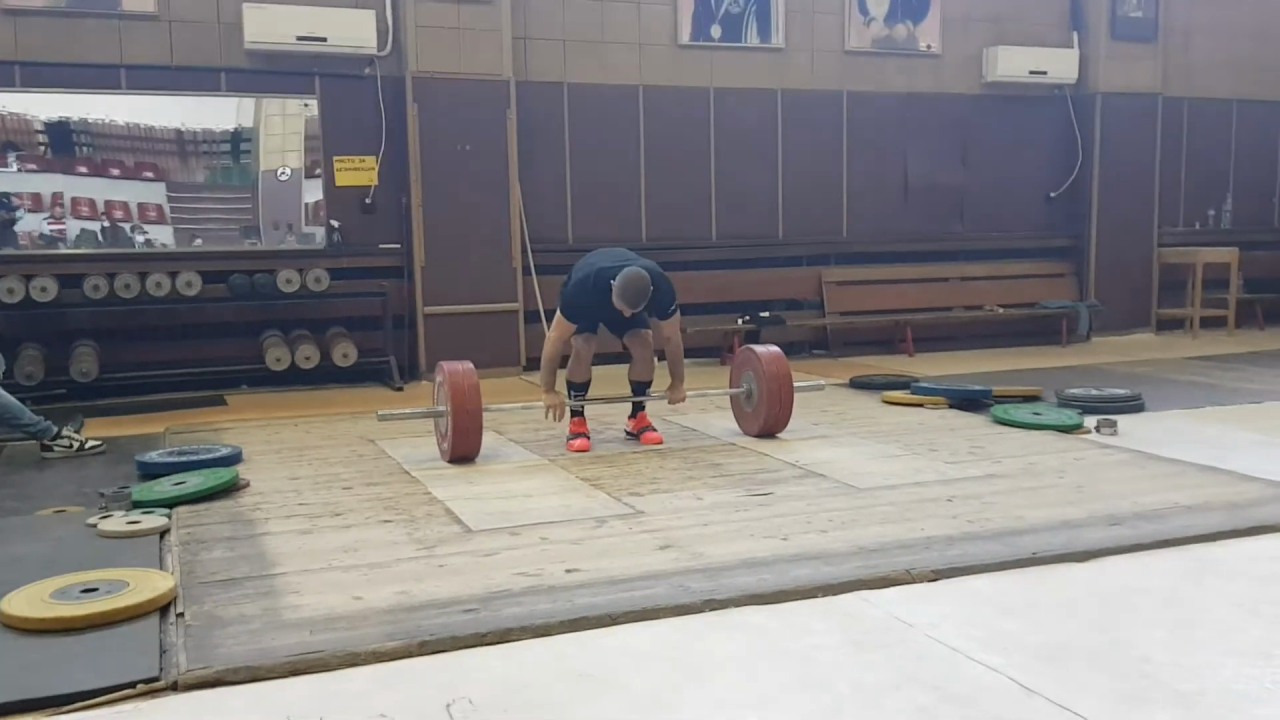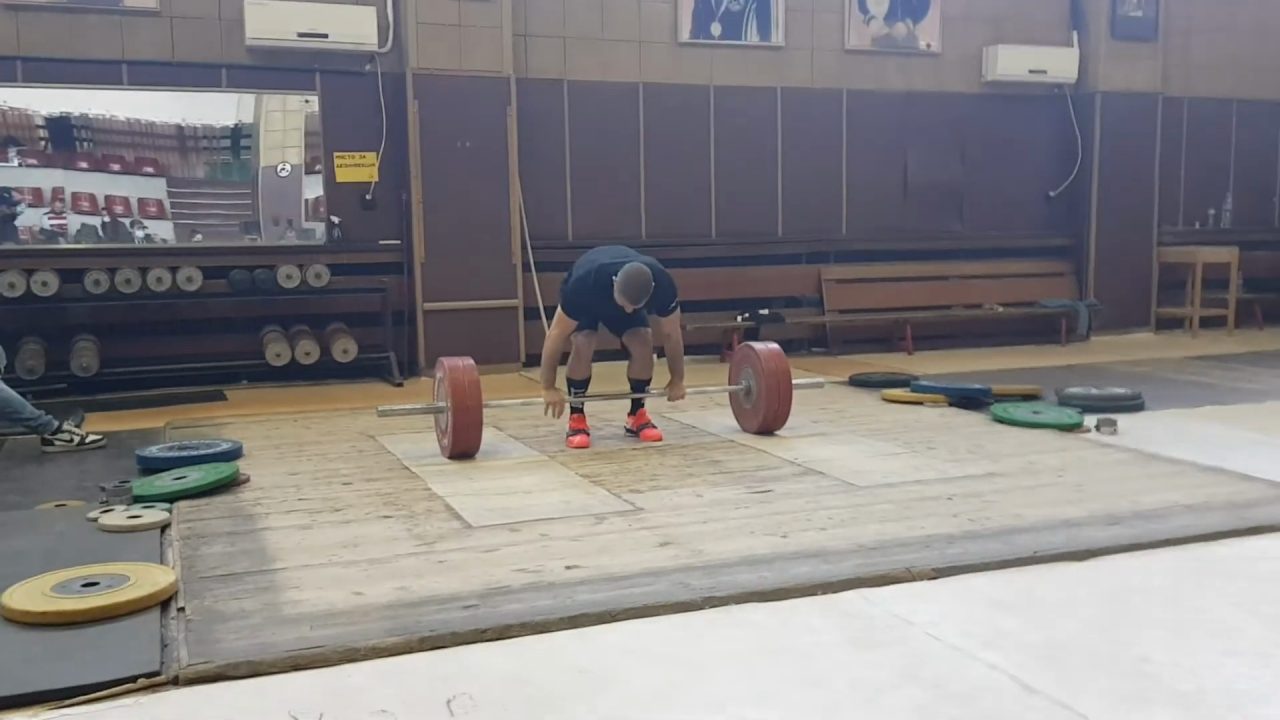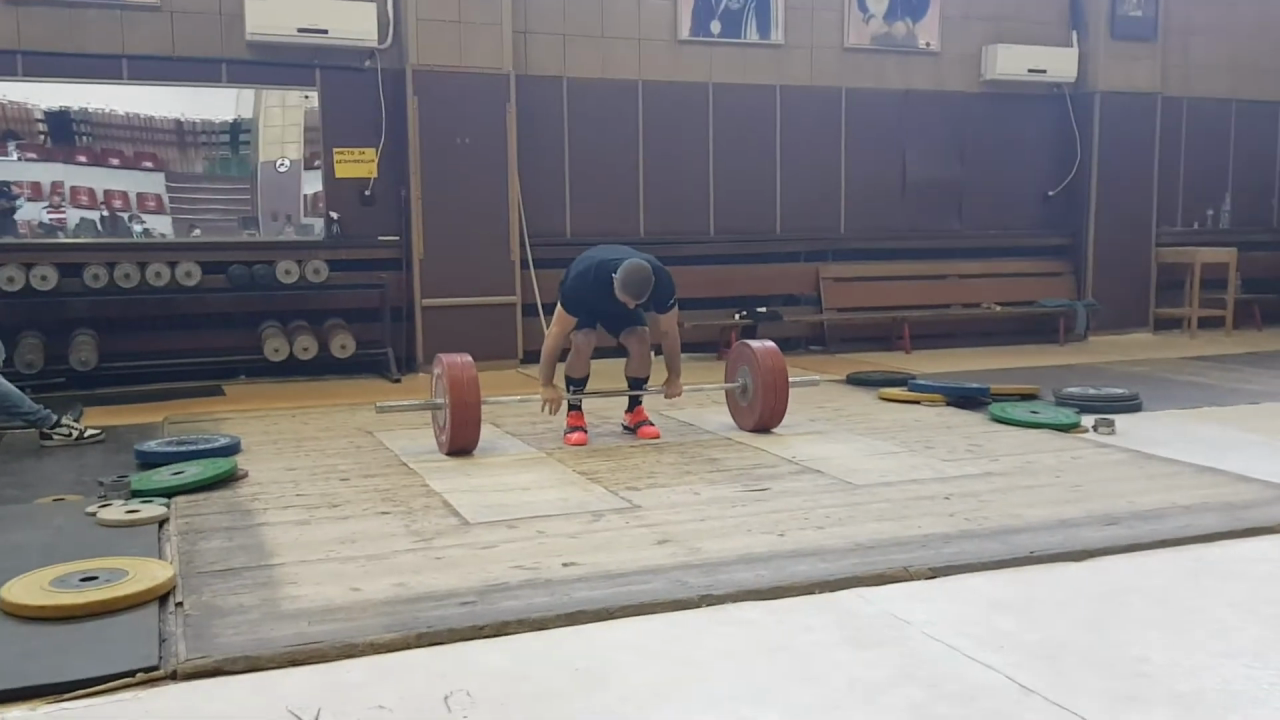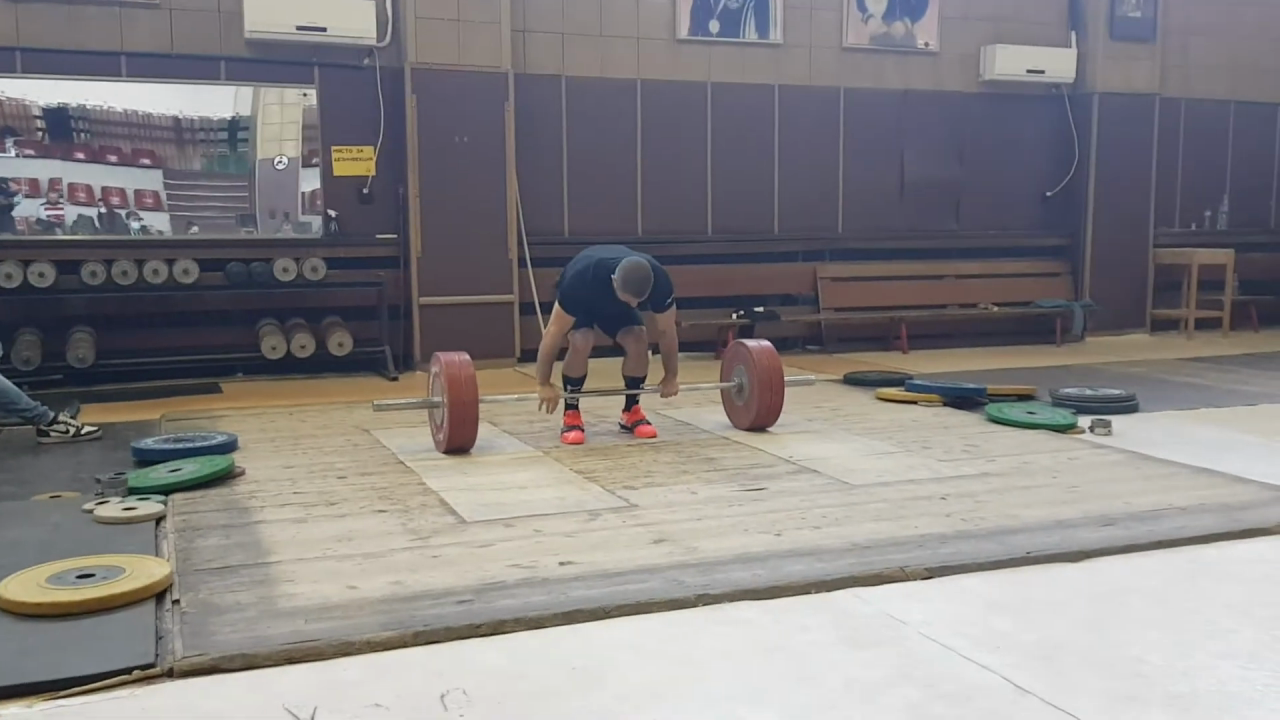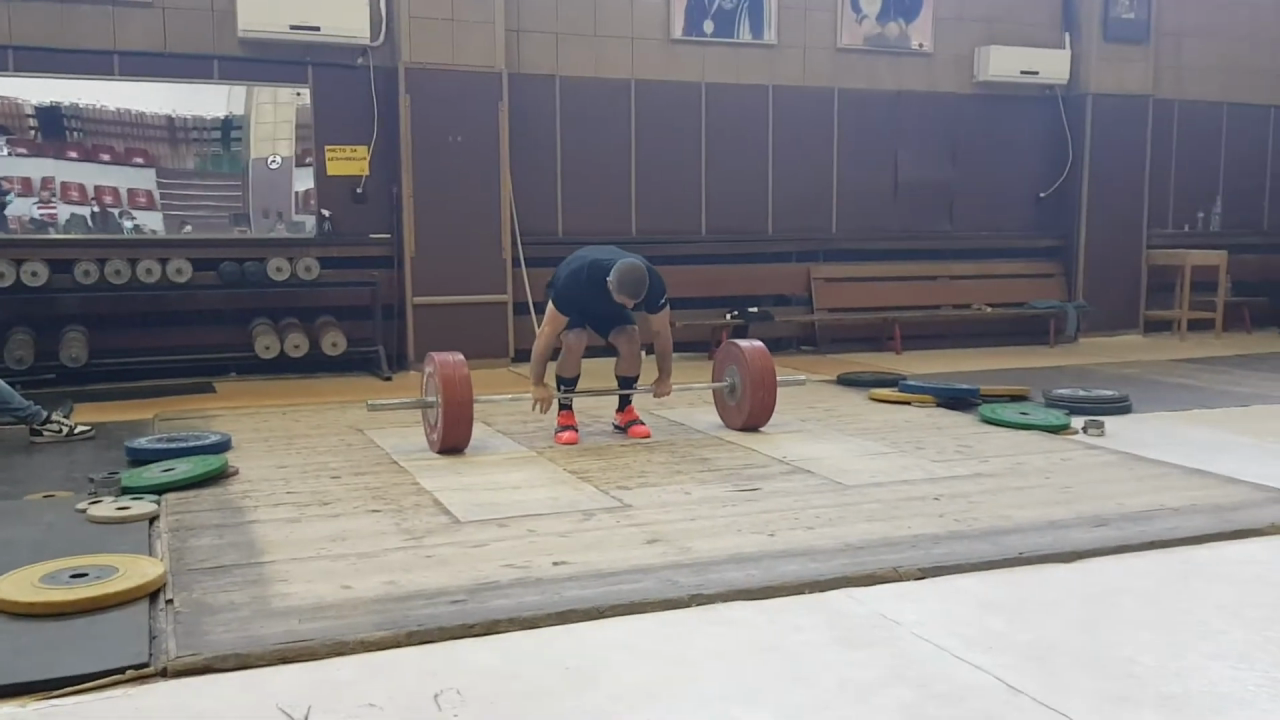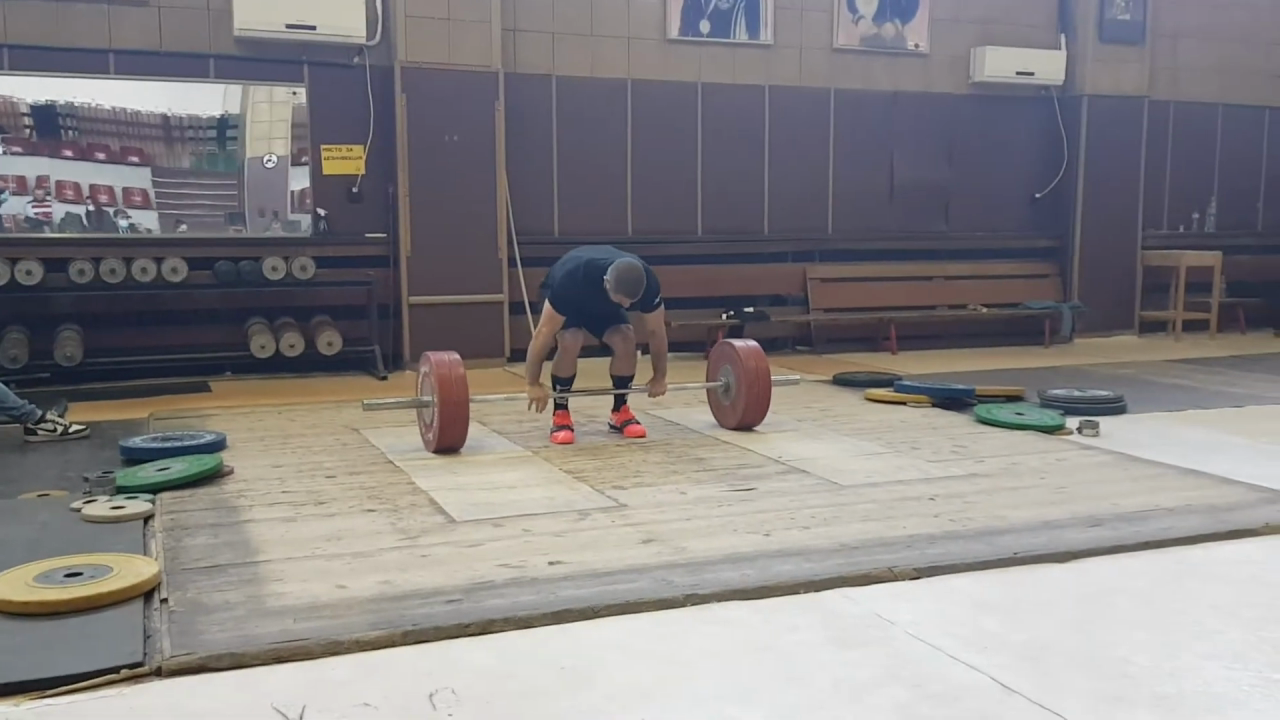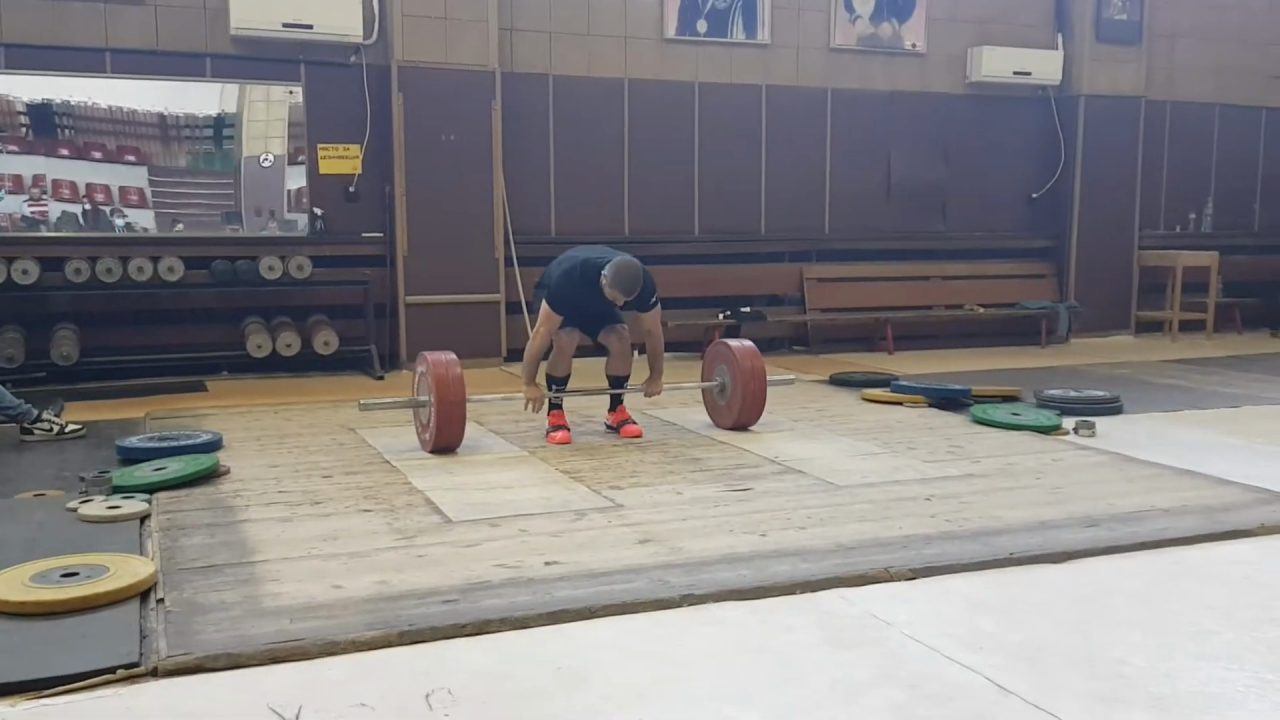
dt=0.1s
person 1, frame 1
left shoulder: (661, 287)
right shoulder: (583, 287)
left elbow: (671, 337)
right elbow: (555, 338)
left wrist: (677, 384)
right wrist: (548, 390)
left hip: (623, 297)
right hip: (585, 299)
left knee: (644, 346)
right knee: (582, 348)
left ankle: (638, 418)
right ankle: (577, 422)
person 1, frame 2
left shoulder: (663, 284)
right shoulder: (584, 283)
left elbow: (671, 334)
right elbow: (556, 334)
left wrist: (677, 381)
right wrist: (549, 388)
left hip: (625, 295)
right hip: (585, 298)
left knee: (643, 344)
right knee: (583, 344)
left ankle: (637, 415)
right ankle: (577, 420)
person 1, frame 3
left shoulder: (661, 280)
right shoulder: (584, 279)
left elbow: (669, 332)
right elbow: (556, 332)
left wrist: (674, 378)
right wrist: (547, 385)
left hip: (617, 296)
right hip: (584, 297)
left knee: (641, 342)
right knee: (583, 342)
left ankle: (635, 413)
right ankle: (574, 417)
person 1, frame 4
left shoulder: (659, 281)
right shoulder: (582, 279)
left elbow: (666, 331)
right elbow: (554, 331)
left wrist: (671, 377)
right wrist: (544, 384)
left hip: (615, 306)
right hip: (580, 302)
left knee: (639, 341)
right knee: (581, 342)
left ankle: (632, 412)
right ankle: (571, 416)
person 1, frame 5
left shoulder: (652, 282)
right shoulder: (576, 279)
left elbow: (661, 331)
right elbow: (547, 332)
left wrist: (664, 377)
right wrist: (538, 384)
left hip: (608, 306)
right hip: (572, 301)
left knee: (631, 341)
right knee: (575, 342)
left ankle: (625, 412)
right ankle: (565, 416)
person 1, frame 6
left shoulder: (647, 283)
right shoulder: (572, 279)
left elbow: (656, 331)
right elbow: (544, 331)
left wrist: (659, 377)
right wrist: (533, 383)
left hip: (603, 305)
right hip: (565, 299)
left knee: (626, 340)
right knee: (571, 341)
left ankle: (620, 412)
right ankle: (560, 416)
person 1, frame 7
left shoulder: (643, 282)
right shoulder: (569, 278)
left elbow: (652, 330)
right elbow: (542, 331)
left wrist: (656, 377)
right wrist: (529, 383)
left hip: (598, 305)
right hip: (559, 297)
left knee: (621, 339)
right knee: (566, 341)
left ankle: (617, 412)
right ankle: (555, 416)
